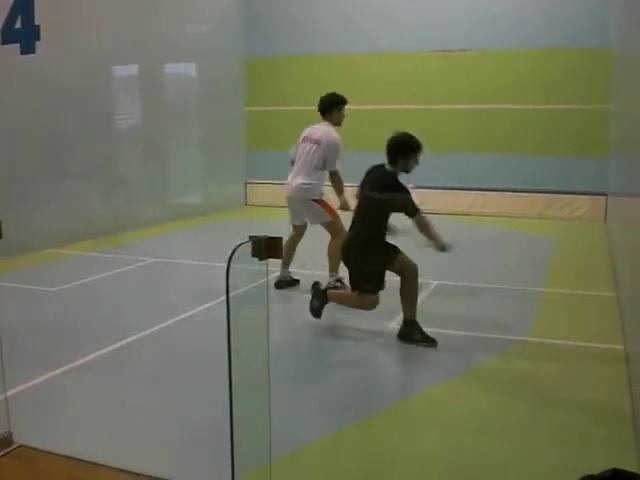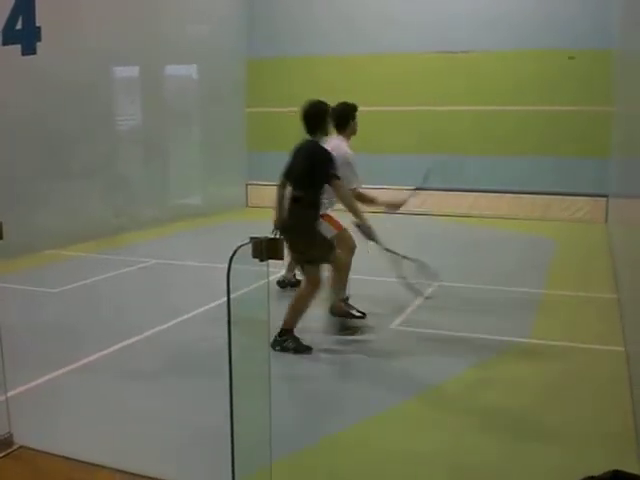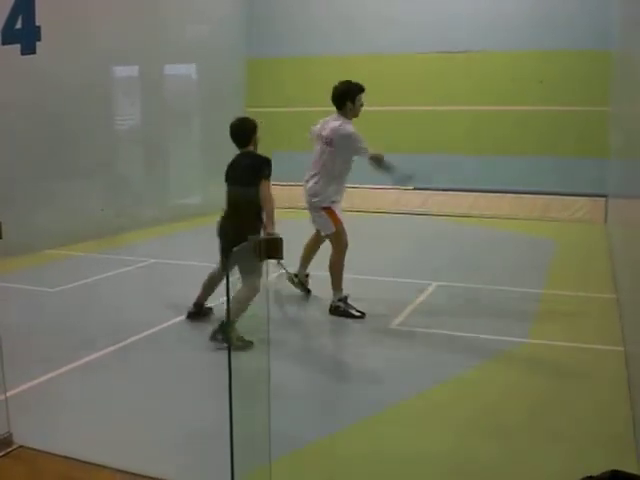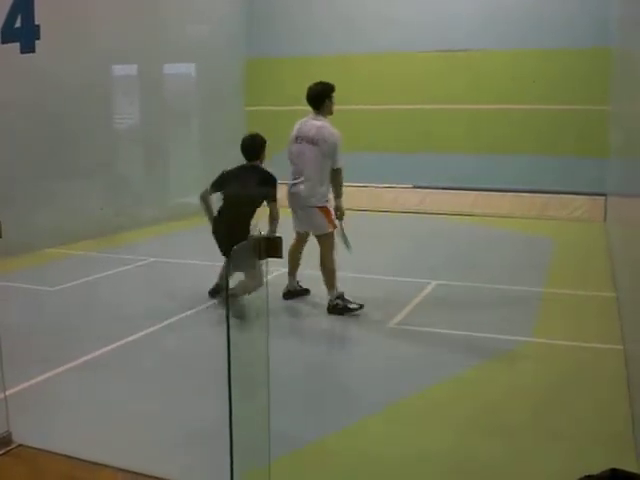
dt=0.4s
person 1, frame 1
left shoulder: (308, 131)
right shoulder: (332, 138)
left elbow: (293, 160)
right elbow: (333, 173)
right wrist: (342, 198)
left hip: (292, 189)
right hip: (308, 192)
left knee: (297, 232)
right knee: (339, 232)
left ankle: (284, 275)
right ankle: (334, 281)
person 1, frame 2
left shoulder: (327, 143)
right shoulder: (344, 153)
right elbow: (354, 193)
right wrist: (385, 204)
right knee: (348, 246)
left ankle: (287, 277)
right ankle: (339, 302)
person 1, frame 3
left shoulder: (325, 123)
right shoulder: (347, 132)
left elbow: (313, 135)
right elbow: (373, 157)
right wrist: (388, 167)
left hip: (315, 190)
right hip: (323, 196)
left knee: (320, 235)
right knee: (341, 245)
left ankle: (300, 274)
right ankle: (338, 301)
person 1, frame 4
left shoulder: (298, 127)
right shoulder: (329, 132)
right elbow: (335, 171)
right wrist: (338, 202)
left hip: (295, 194)
right hip: (314, 198)
left knee: (300, 238)
right knee: (327, 245)
left ankle: (291, 285)
right ankle: (335, 300)
person 2, frame 1
left shoulder: (376, 171)
right shoulder: (397, 190)
left elbow: (362, 194)
right elbow: (420, 221)
right wrist: (438, 242)
left hip: (372, 242)
right hip: (360, 247)
left knee: (410, 270)
right knee: (369, 301)
left ankle: (409, 327)
right ankle: (323, 293)
person 2, frame 2
left shoulder: (300, 149)
right shoulder: (321, 155)
left elbow: (282, 183)
right elbow: (340, 191)
left wrist: (279, 215)
right wrist: (362, 221)
left hip: (293, 219)
right hip: (301, 225)
left knee: (341, 261)
right knee: (313, 281)
left ankle: (338, 313)
right ankle: (284, 336)
person 2, frame 3
left shoulder: (233, 165)
right shoulder: (261, 161)
right elbow: (265, 194)
left wrist: (263, 224)
right wrist: (270, 225)
left hip: (228, 222)
right hip: (247, 226)
left knee: (223, 268)
right knee: (251, 284)
left ankle: (197, 308)
right ankle: (227, 329)
person 2, frame 4
left shoulder: (231, 173)
right shoulder: (267, 178)
left elbow: (204, 196)
right elbow: (273, 212)
left wrist: (213, 220)
right wrist: (271, 236)
left hip: (220, 225)
right hip: (238, 226)
left knee: (235, 257)
right knee: (255, 278)
left ankle: (220, 287)
right ankle: (233, 295)
